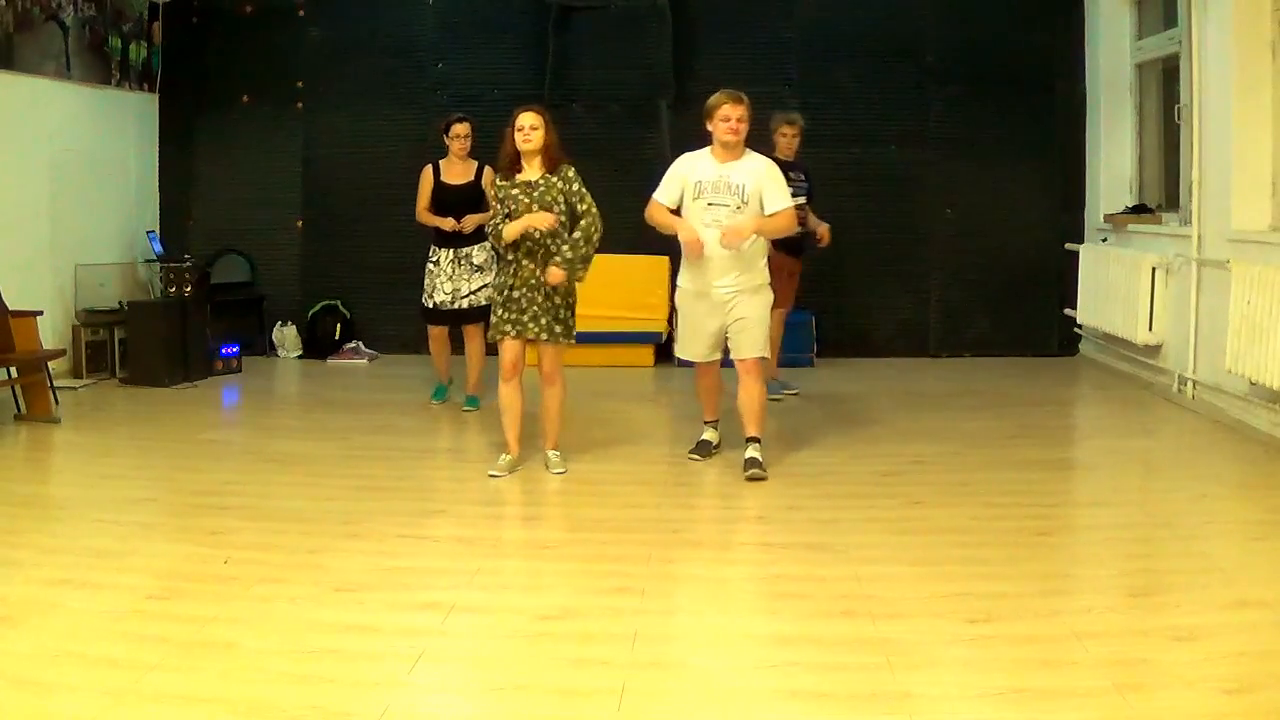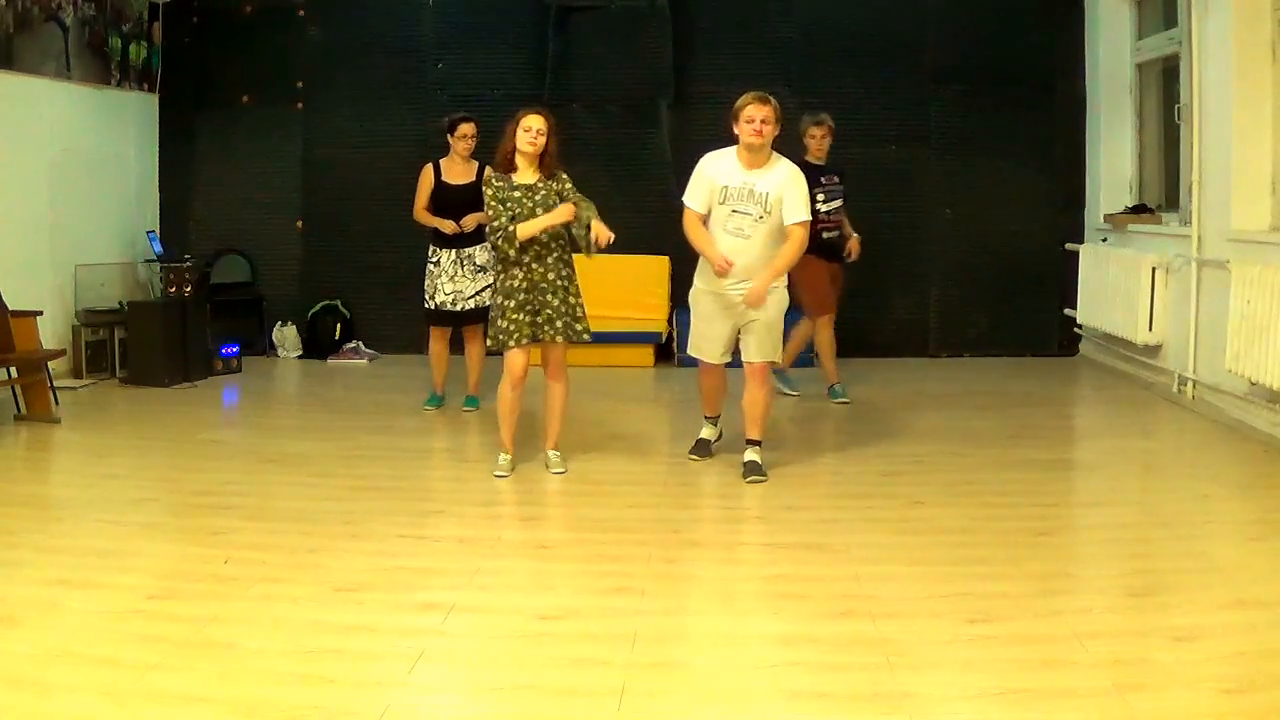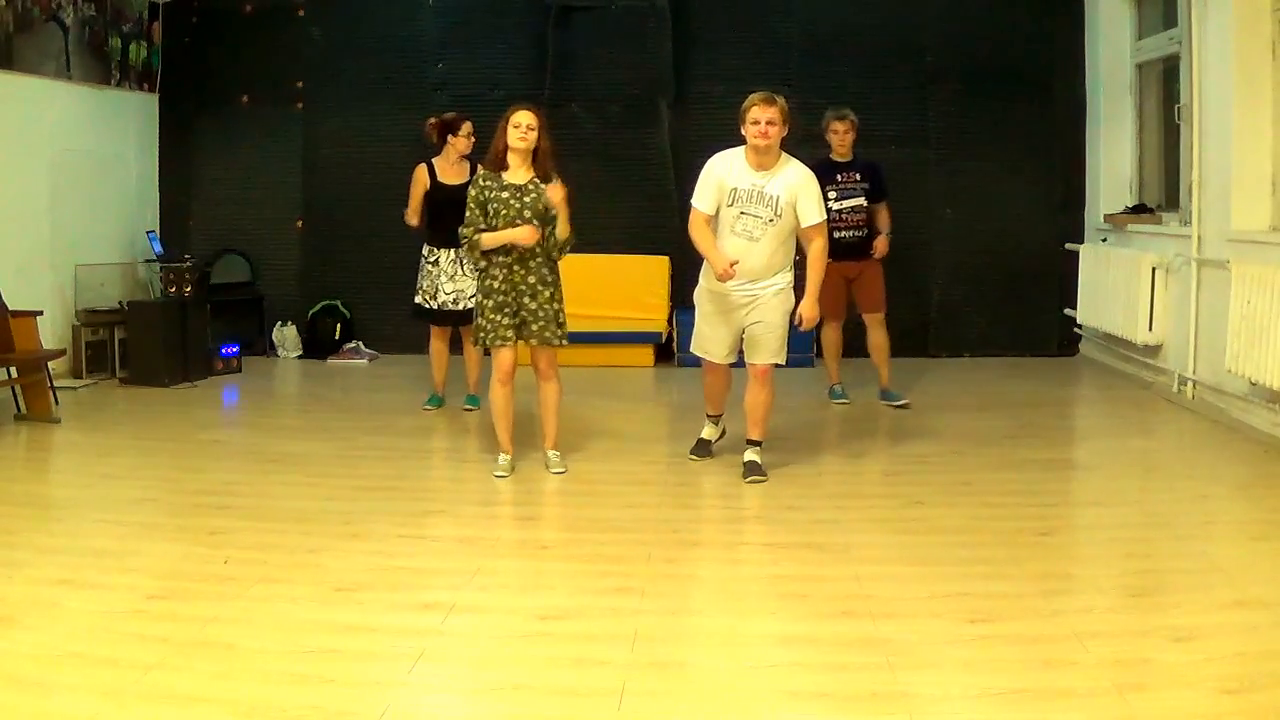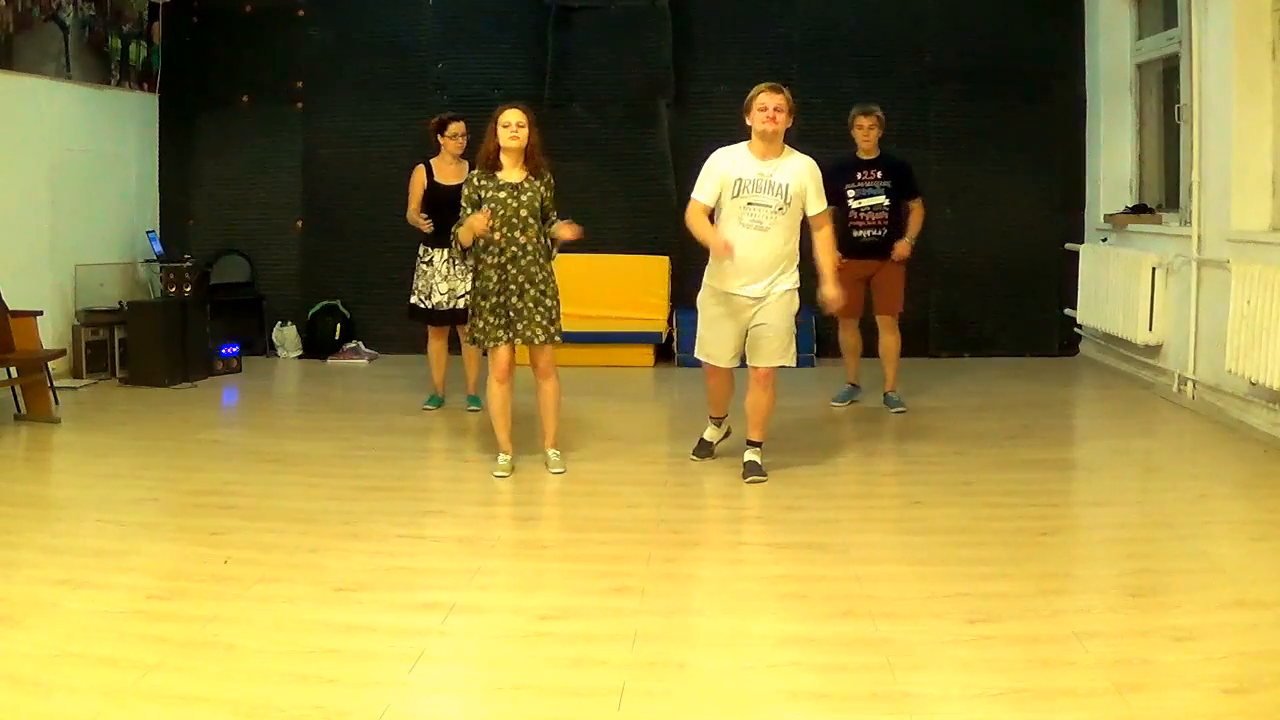
dt=0.4s
person 1, frame 1
left shoulder: (764, 168)
right shoulder: (687, 164)
left elbow: (788, 223)
right elbow: (653, 210)
left wrist: (752, 226)
right wrist: (680, 226)
left hip: (748, 286)
right hip: (697, 286)
left knee: (750, 365)
right knee: (704, 362)
left ankle: (753, 448)
right ankle: (710, 430)
person 1, frame 2
left shoulder: (789, 175)
right shoulder: (711, 164)
left elbow: (797, 237)
right elbow: (691, 219)
left wrist: (766, 282)
right wrist: (712, 256)
left hip: (764, 289)
right hip: (713, 286)
left knee: (758, 368)
right knee: (710, 362)
left ankle: (753, 450)
right ankle: (710, 425)
person 1, frame 3
left shoulder: (800, 178)
right shoulder: (719, 165)
left elbow: (816, 240)
right elbow: (698, 222)
left wrist: (811, 297)
right wrist: (716, 260)
left hip: (771, 290)
right hip: (718, 287)
left knee: (761, 370)
right knee: (714, 362)
left ankle: (753, 452)
right ankle: (713, 424)
person 1, frame 4
left shoulder: (804, 168)
right shoulder: (722, 160)
left elbow: (820, 226)
right elbow: (695, 213)
left wrist: (829, 277)
right wrist: (712, 237)
left hip: (776, 292)
right hip: (721, 289)
left knee: (763, 373)
right knee: (716, 366)
left ankle: (753, 451)
right ankle: (716, 425)
person 2, frame 1
left shoulder: (565, 175)
right shoulder: (503, 182)
left elbow: (590, 220)
right elbow: (495, 235)
left wrist: (565, 262)
right wrist: (527, 220)
left hip: (553, 281)
right hip: (513, 281)
left knee: (550, 369)
right knee: (509, 365)
left ankle: (552, 447)
right ankle: (512, 450)
person 2, frame 2
left shoulder: (557, 179)
right shoulder: (496, 181)
left elbow: (581, 206)
right elbow: (500, 235)
left wrist: (598, 226)
right wrist: (549, 220)
left hip: (557, 282)
right hip: (515, 284)
left knee: (555, 367)
right knee: (515, 370)
left ankle: (551, 447)
right ankle: (506, 450)
person 2, frame 3
left shoulder: (548, 181)
right shoulder: (485, 179)
left elbow: (562, 242)
right elbow: (470, 236)
left wrist: (562, 209)
right wrist: (508, 236)
left hip: (540, 284)
right hip: (498, 284)
left knee: (546, 367)
right knee: (503, 368)
left ankle: (551, 447)
right ankle: (505, 451)
person 2, frame 4
left shoulder: (541, 178)
right shoulder: (479, 179)
right elbow: (463, 241)
left wrist: (561, 231)
right wrist: (471, 228)
left hip: (536, 281)
right hip: (493, 283)
left knee: (544, 364)
right knee: (500, 367)
left ankle: (551, 446)
right ankle: (504, 450)
person 3, frame 1
left shoulder: (484, 172)
right shoulder: (431, 171)
right elbow: (421, 212)
left wrist: (480, 218)
right wrist: (440, 221)
left hip: (476, 255)
right hip: (442, 254)
left knee: (473, 326)
right knee: (436, 328)
left ankle: (472, 391)
right ankle: (443, 379)
person 3, frame 2
left shoulder: (485, 172)
right shoulder: (431, 170)
right elbow: (418, 211)
left wrist: (480, 217)
right wrist: (439, 222)
left hip: (476, 255)
right hip: (441, 255)
left knee: (473, 327)
right knee: (438, 327)
left ankle: (472, 392)
right ankle: (437, 390)
person 3, frame 3
left shoulder: (477, 171)
right shoulder: (425, 171)
right elbow: (414, 210)
right wrist: (412, 218)
left hip: (471, 254)
right hip: (438, 256)
left knee: (471, 326)
right knee: (439, 327)
left ankle: (472, 392)
right ankle: (438, 391)
person 3, frame 4
left shoulder: (474, 172)
right shoulder: (423, 171)
right elbow: (411, 214)
right wrist: (419, 221)
left hip: (467, 255)
right hip: (433, 256)
left knee: (468, 326)
right knee: (436, 328)
left ankle: (472, 392)
right ankle: (438, 391)
person 4, frame 1
left shoulder: (801, 171)
left wrist: (820, 225)
left hip: (794, 251)
right hip: (772, 249)
left knee: (781, 313)
right knee: (778, 311)
left ankle: (771, 375)
right ankle: (770, 377)
person 4, frame 2
left shoulder: (837, 174)
left wrist: (852, 235)
left hip: (837, 256)
right hip: (810, 256)
left knee: (818, 319)
right knee: (823, 318)
left ankle: (781, 367)
right ankle: (833, 382)
person 4, frame 3
left shoulder: (869, 170)
right shoulder: (816, 172)
left elbow: (881, 209)
left wrist: (883, 236)
left hip: (867, 257)
right hip: (831, 259)
left knee: (875, 319)
right knee: (832, 321)
left ankle: (885, 386)
right ankle: (835, 383)
person 4, frame 4
left shoulder: (897, 167)
right shoulder: (839, 171)
left elbow: (916, 207)
left wrist: (908, 239)
left hip: (888, 257)
right hip: (850, 257)
left knee: (888, 321)
right knee: (847, 320)
left ankle: (890, 390)
right ankle: (852, 383)
